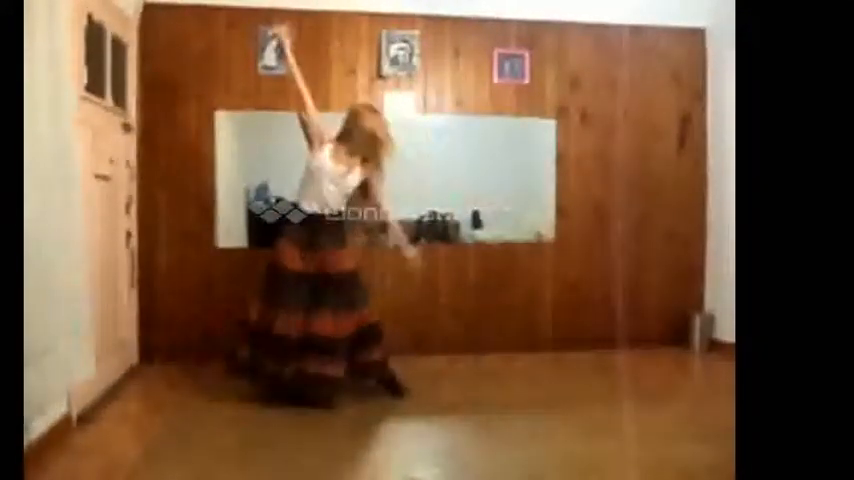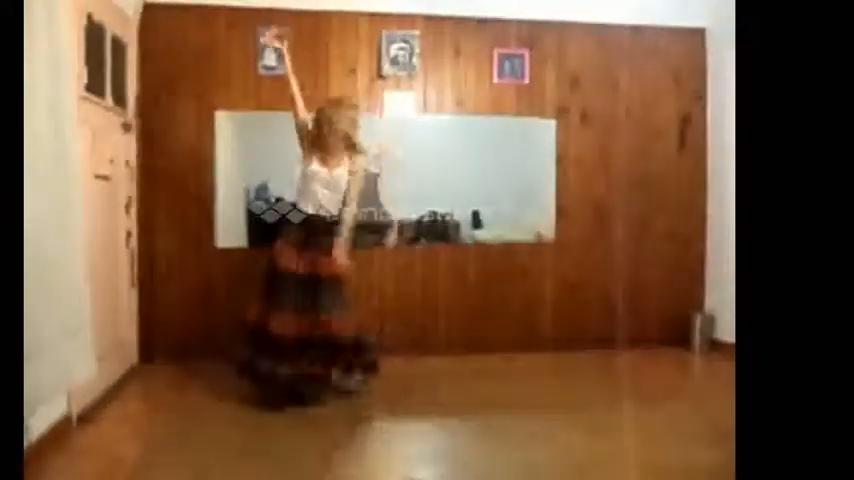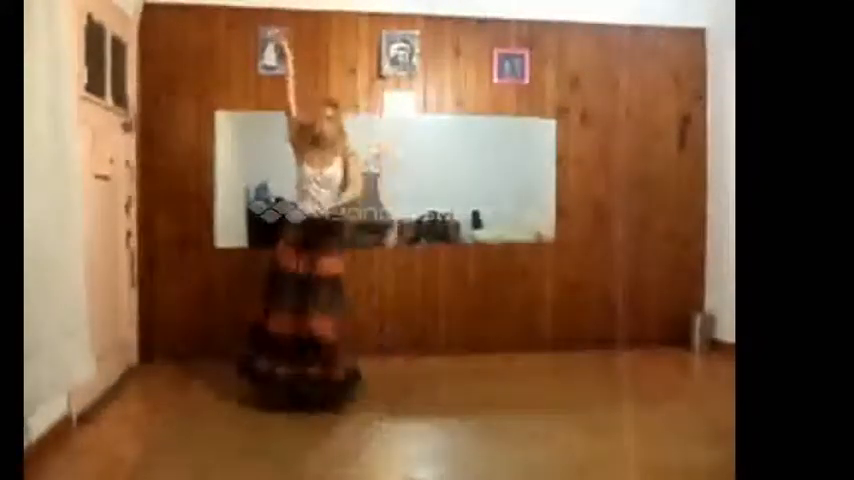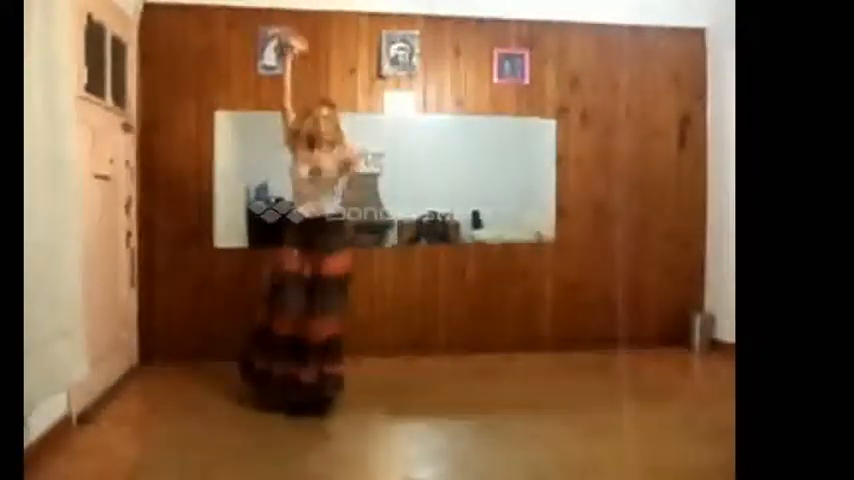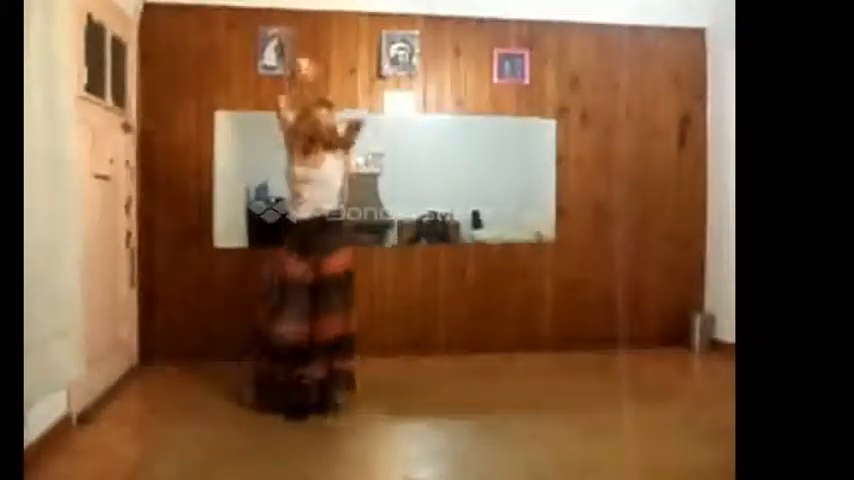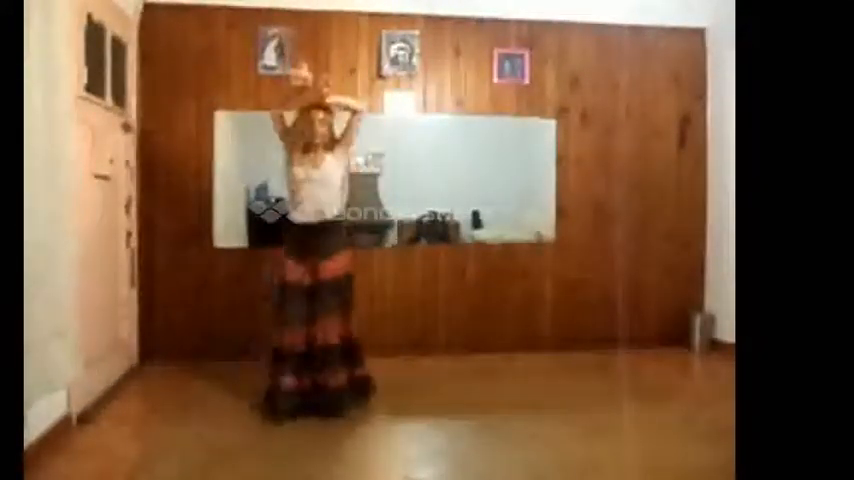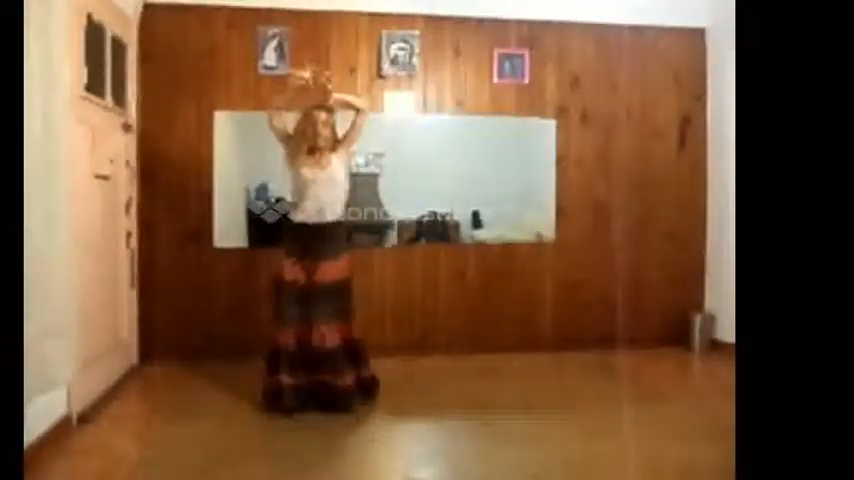
dt=0.2s
person 1, frame 1
left shoulder: (367, 165)
right shoulder: (322, 143)
left elbow: (380, 205)
right elbow: (304, 96)
left wrist: (403, 242)
right wrist: (287, 51)
left hip: (334, 235)
right hip: (300, 229)
left knee: (342, 308)
right knee: (290, 306)
left ankle: (323, 381)
right ankle: (287, 381)
person 1, frame 2
left shoulder: (355, 160)
right shoulder: (310, 146)
left elbow: (352, 204)
right elbow: (297, 101)
left wrist: (343, 241)
right wrist: (285, 57)
left hip: (328, 234)
right hip: (298, 230)
left knee: (327, 310)
right knee: (287, 308)
left ankle: (317, 379)
right ankle: (283, 381)
person 1, frame 3
left shoulder: (347, 156)
right shoulder: (302, 151)
left elbow: (356, 190)
right elbow: (291, 106)
left wrist: (326, 208)
right wrist: (287, 57)
left hip: (327, 237)
right hip: (297, 232)
left knee: (320, 315)
right knee: (285, 310)
left ankle: (324, 386)
right ankle: (283, 383)
person 1, frame 4
left shoulder: (340, 152)
right shoulder: (298, 149)
left elbow: (354, 156)
right elbow: (286, 105)
left wrist: (341, 160)
right wrist: (289, 57)
left hip: (331, 235)
right hip: (298, 234)
left knee: (324, 315)
right knee: (288, 311)
left ankle: (317, 388)
right ankle: (283, 385)
person 1, frame 5
left shoulder: (339, 150)
right shoulder: (294, 150)
left elbow: (357, 122)
right elbow: (282, 108)
left wrist: (334, 127)
left hip: (331, 237)
right hip: (297, 237)
left knee: (330, 316)
right knee: (289, 317)
left ankle: (325, 390)
right ankle: (287, 390)
person 1, frame 6
left shoulder: (340, 151)
right shoulder: (292, 150)
left elbow: (358, 109)
right elbow: (275, 113)
left wrist: (327, 98)
right wrist: (297, 89)
left hip: (331, 239)
right hip: (297, 239)
left knee: (331, 319)
right knee: (294, 318)
left ankle: (333, 392)
right ankle: (291, 393)
person 1, frame 7
left shoulder: (342, 152)
right shoulder: (295, 154)
left elbow: (363, 109)
right elbow: (273, 118)
left wrist: (332, 98)
right wrist: (296, 91)
left hip: (331, 240)
right hip: (298, 238)
left knee: (330, 318)
right knee: (293, 316)
left ankle: (338, 389)
right ankle: (291, 390)
